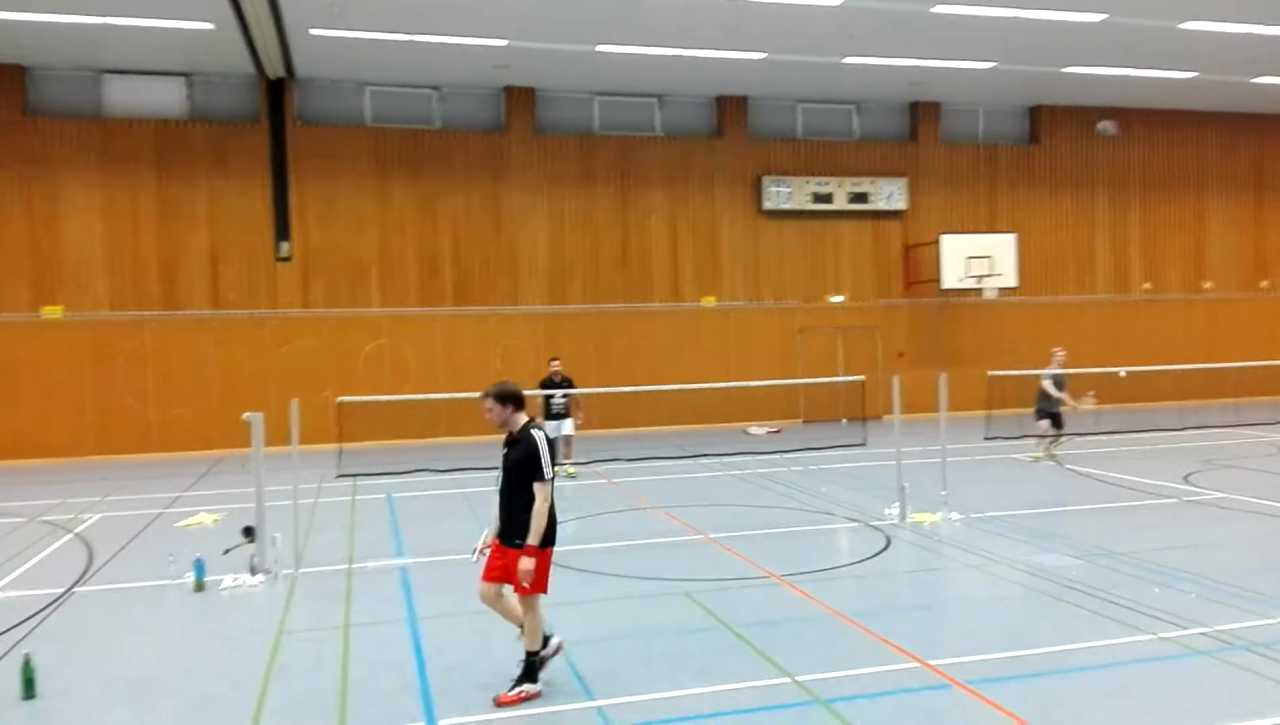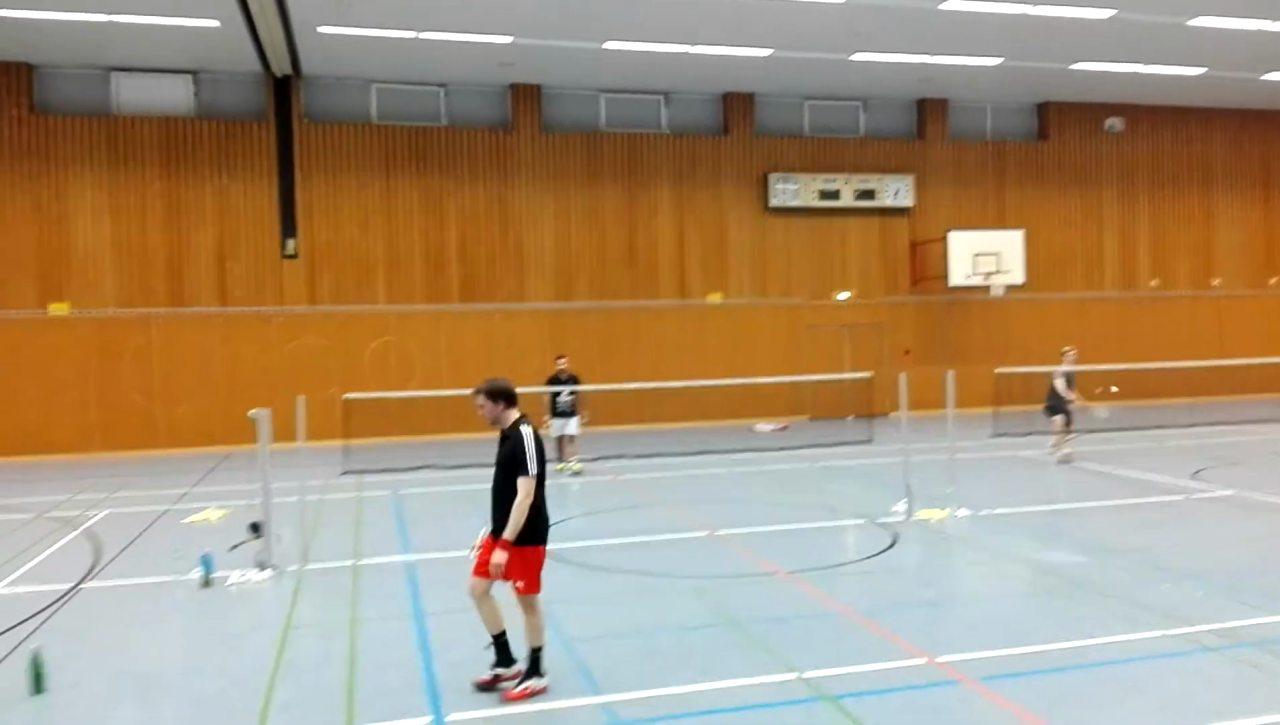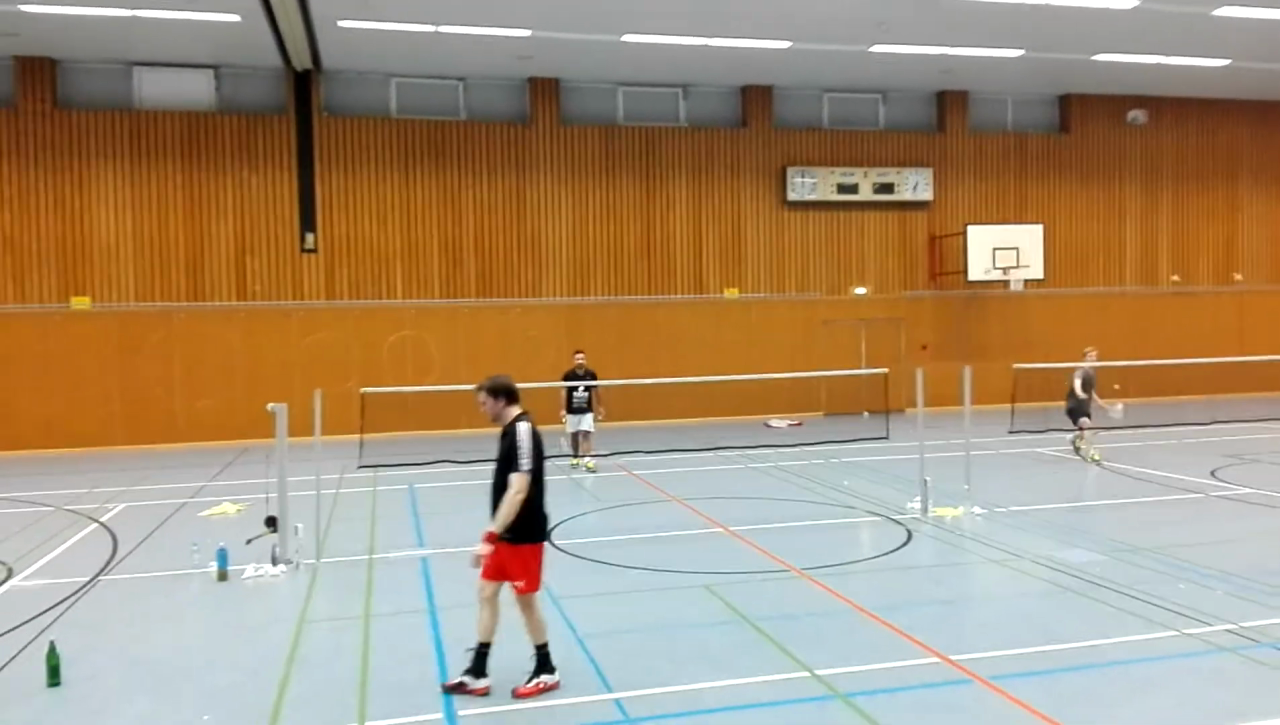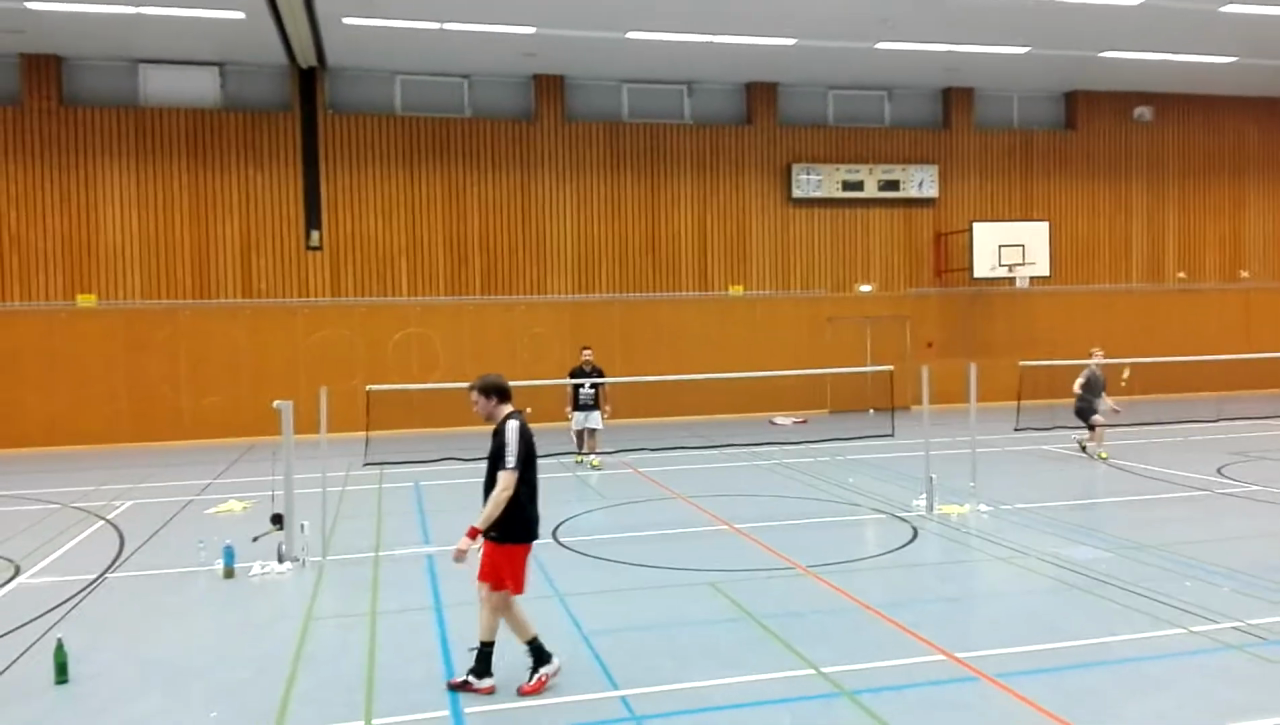
dt=0.1s
person 1, frame 1
left shoulder: (535, 439)
right shoulder: (510, 440)
left elbow: (542, 500)
left wrist: (530, 551)
right wrist: (492, 533)
left hip: (530, 540)
right hip: (508, 536)
left knee: (528, 603)
right knee: (488, 593)
left ankle: (530, 679)
right ankle: (543, 642)
person 1, frame 2
left shoulder: (524, 436)
right shoulder: (506, 435)
left elbow: (525, 496)
left wrist: (506, 546)
right wrist: (494, 536)
left hip: (525, 537)
right hip: (502, 533)
left knee: (526, 601)
right knee: (478, 588)
left ankle: (535, 674)
right ankle: (505, 661)
person 1, frame 3
left shoulder: (522, 431)
right shoulder: (512, 431)
left elbow: (518, 492)
left wrist: (490, 537)
right wrist: (495, 535)
left hip: (522, 534)
right hip: (508, 533)
left knee: (525, 600)
right knee: (487, 594)
left ankle: (546, 672)
right ankle: (477, 674)
person 1, frame 4
left shoulder: (510, 429)
right shoulder: (509, 428)
left elbow: (504, 490)
left wrist: (472, 534)
right wrist: (485, 533)
left hip: (511, 533)
right hip: (502, 532)
left knee: (501, 602)
right knee: (487, 595)
left ankle: (543, 661)
right ankle: (481, 673)
